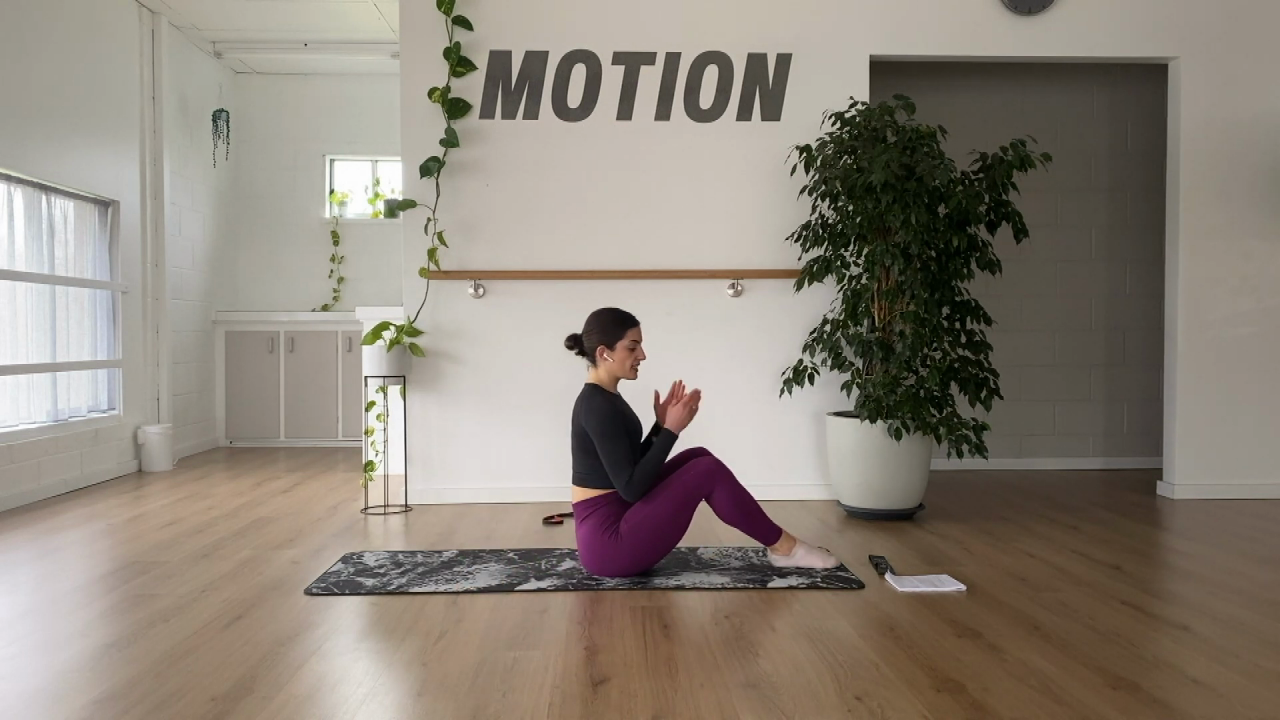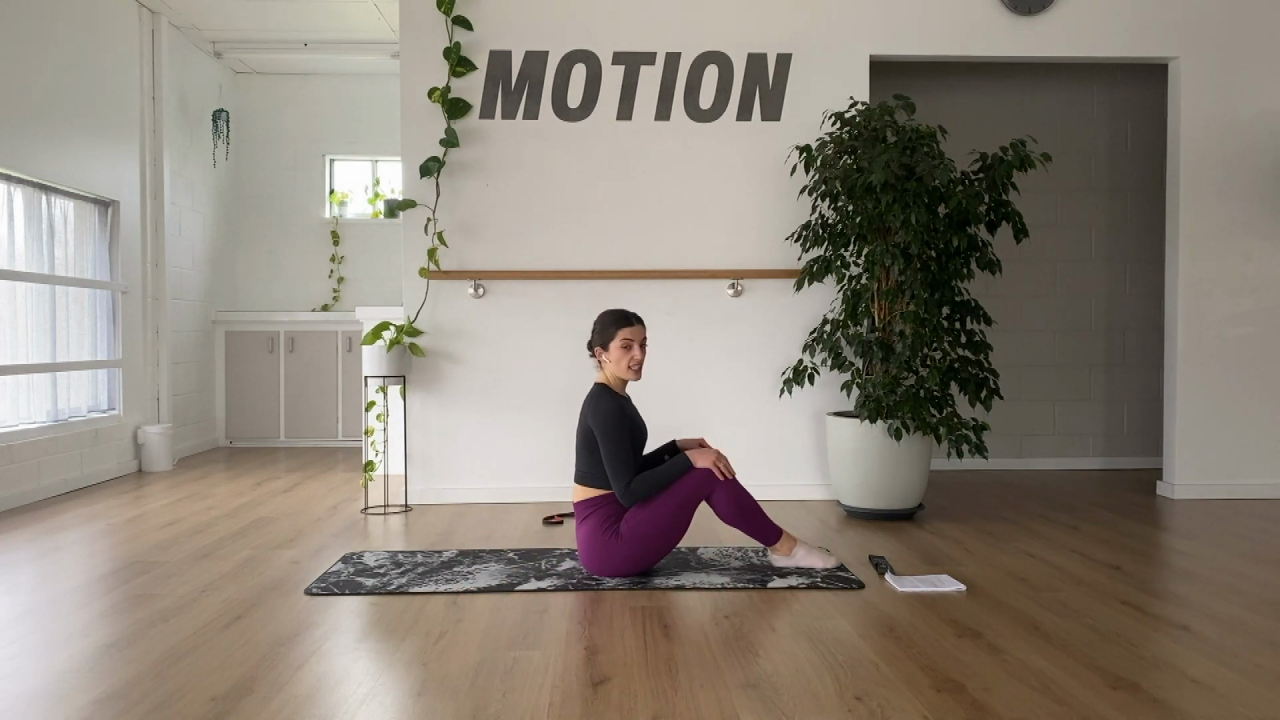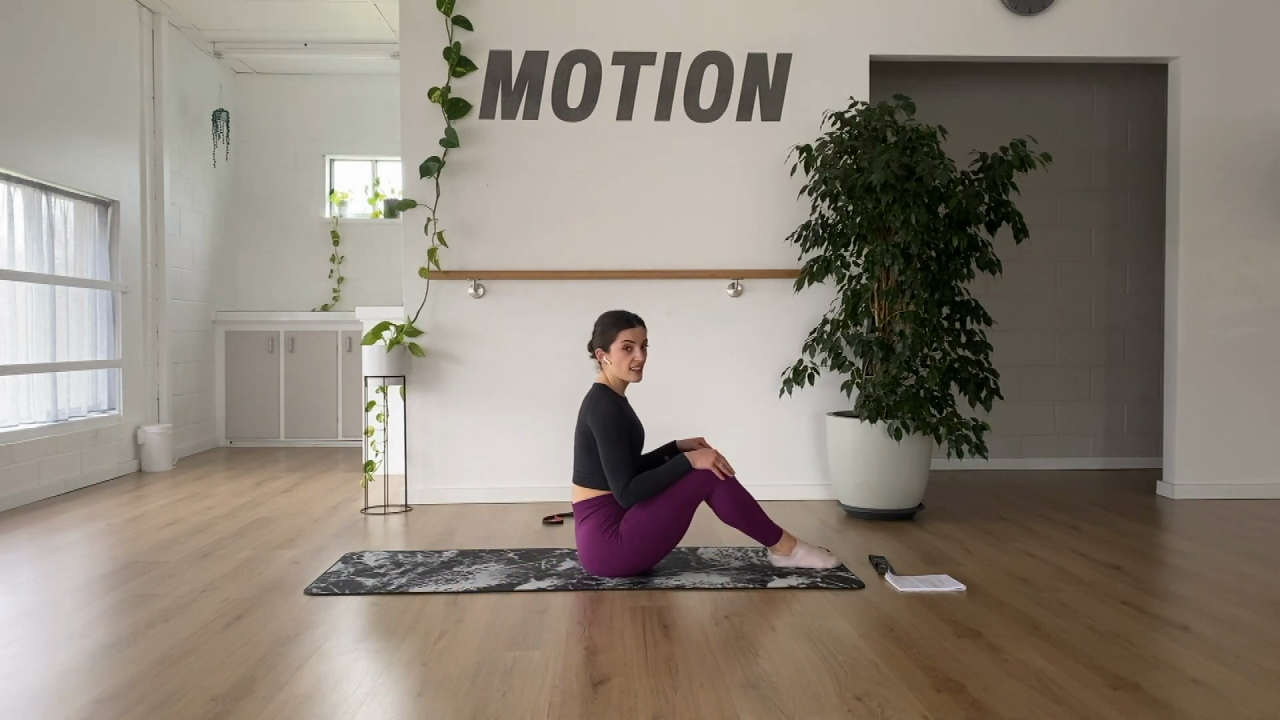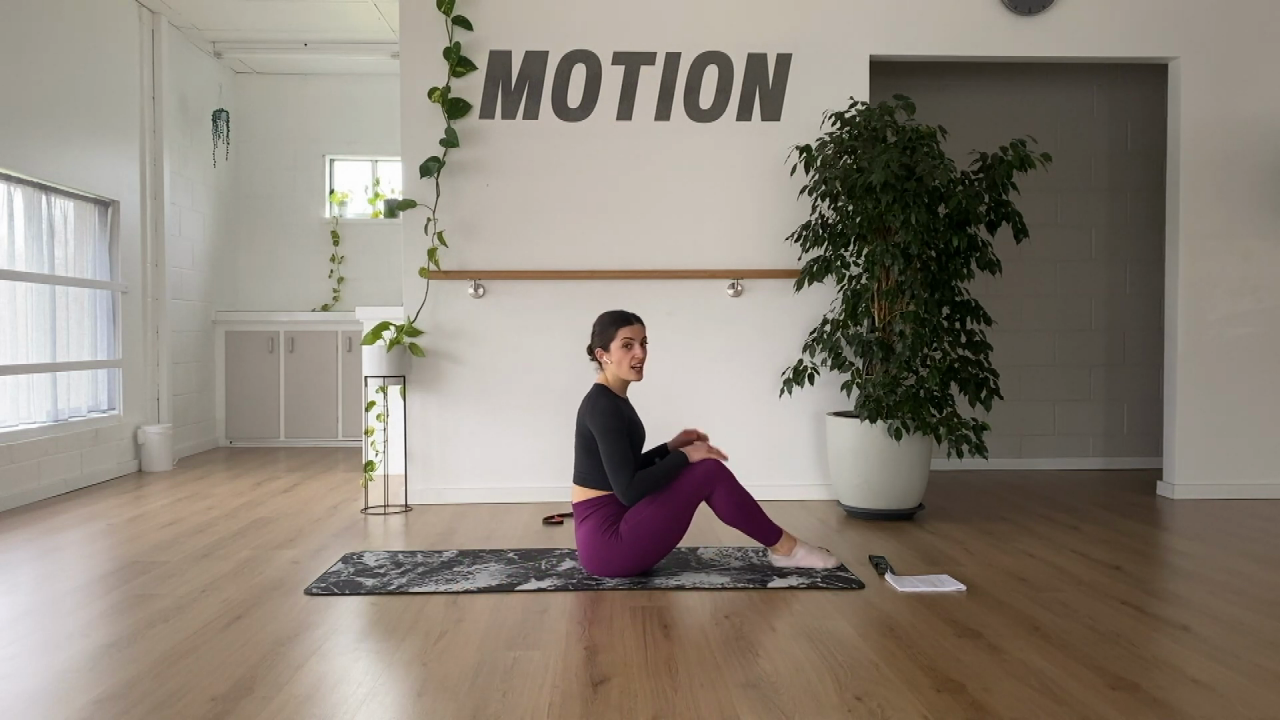
dt=0.5s
person 1, frame 1
left shoulder: (603, 398)
right shoulder: (599, 405)
left elbow: (633, 466)
right elbow: (630, 487)
left wrist: (662, 426)
right wrist: (671, 431)
left hip: (613, 527)
right hip: (609, 544)
left knee: (699, 458)
right knee: (708, 471)
left ankle: (778, 541)
right ankle: (783, 546)
person 1, frame 2
left shoulder: (613, 399)
right shoulder: (607, 406)
right elbow: (627, 491)
left wrist: (678, 448)
right wrist: (688, 460)
left hip: (612, 528)
right hip: (609, 544)
left knee: (705, 466)
right knee: (708, 474)
left ankle: (779, 543)
right ankle: (784, 547)
person 1, frame 3
left shoulder: (610, 400)
right shoulder: (605, 407)
right elbow: (626, 492)
left wrist: (678, 448)
right wrist: (688, 460)
left hip: (612, 530)
right hip: (609, 544)
left knee: (704, 467)
right knee: (708, 474)
left ankle: (780, 543)
right ankle: (784, 547)
person 1, frame 4
left shoulder: (613, 400)
right shoulder: (603, 406)
right elbow: (626, 490)
left wrist: (672, 448)
right wrist: (684, 454)
left hip: (612, 528)
right hip: (608, 544)
left knee: (702, 464)
right knee: (708, 472)
left ankle: (778, 542)
right ankle: (784, 548)
